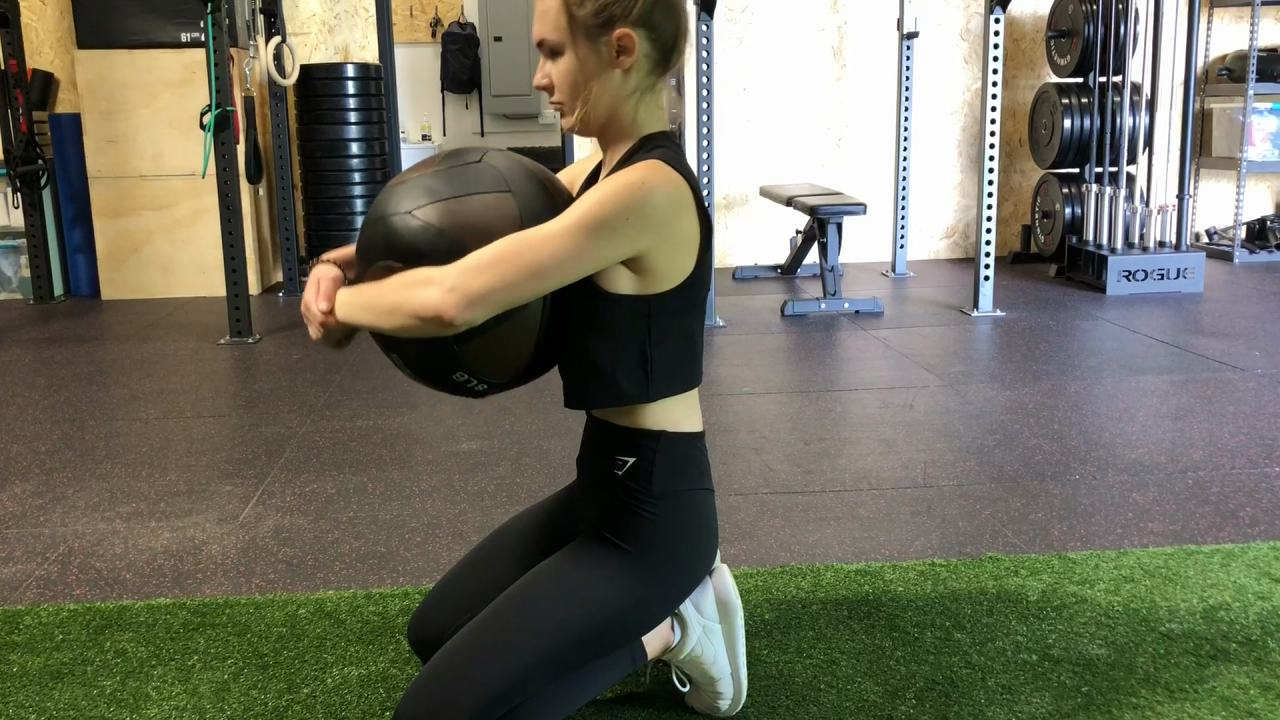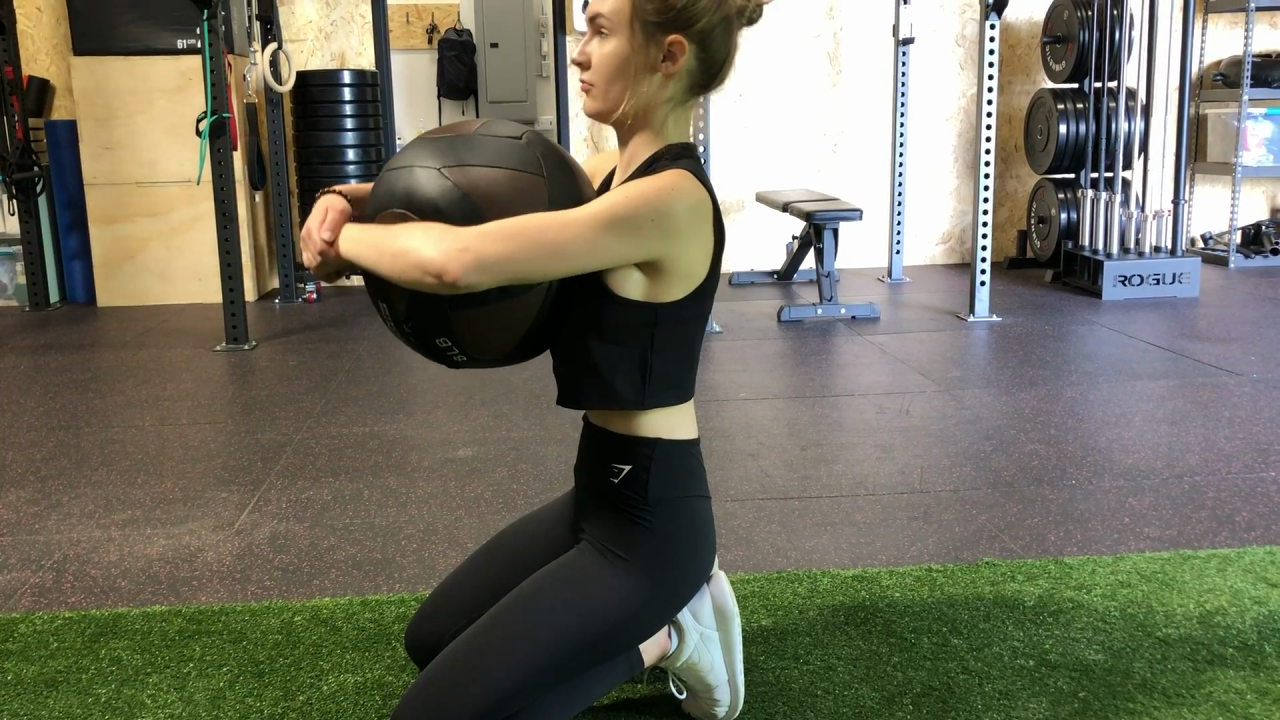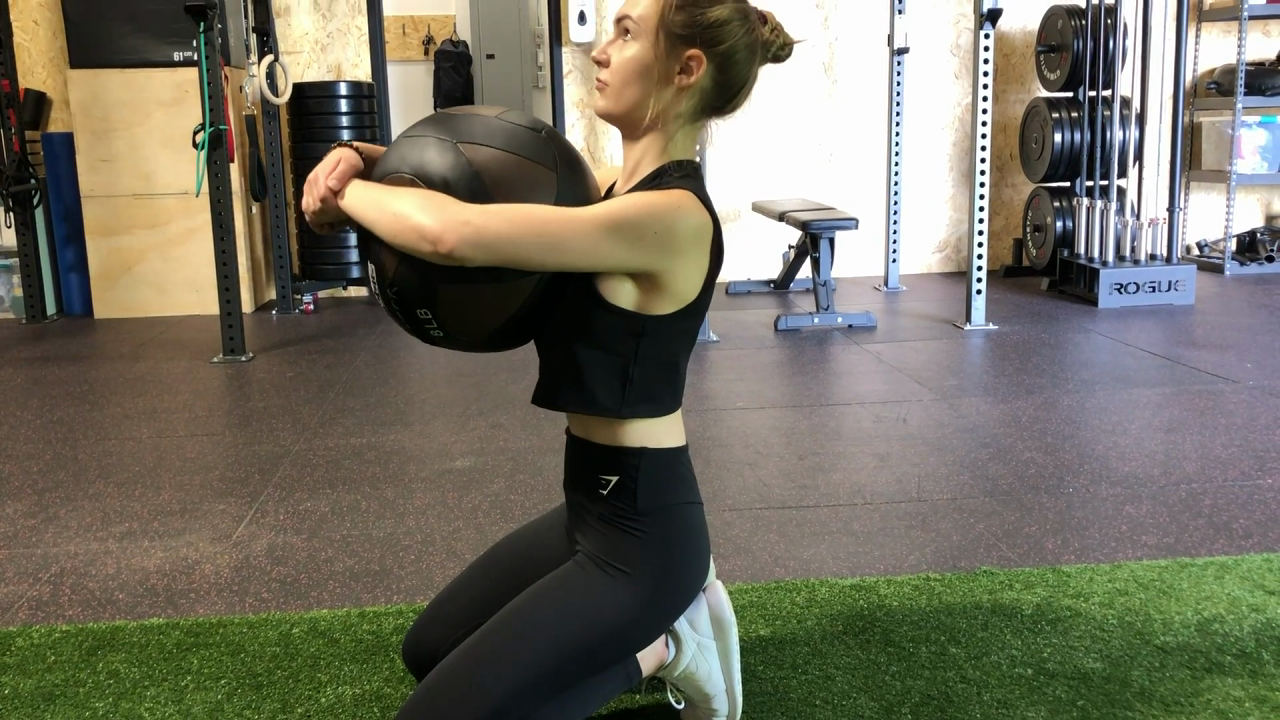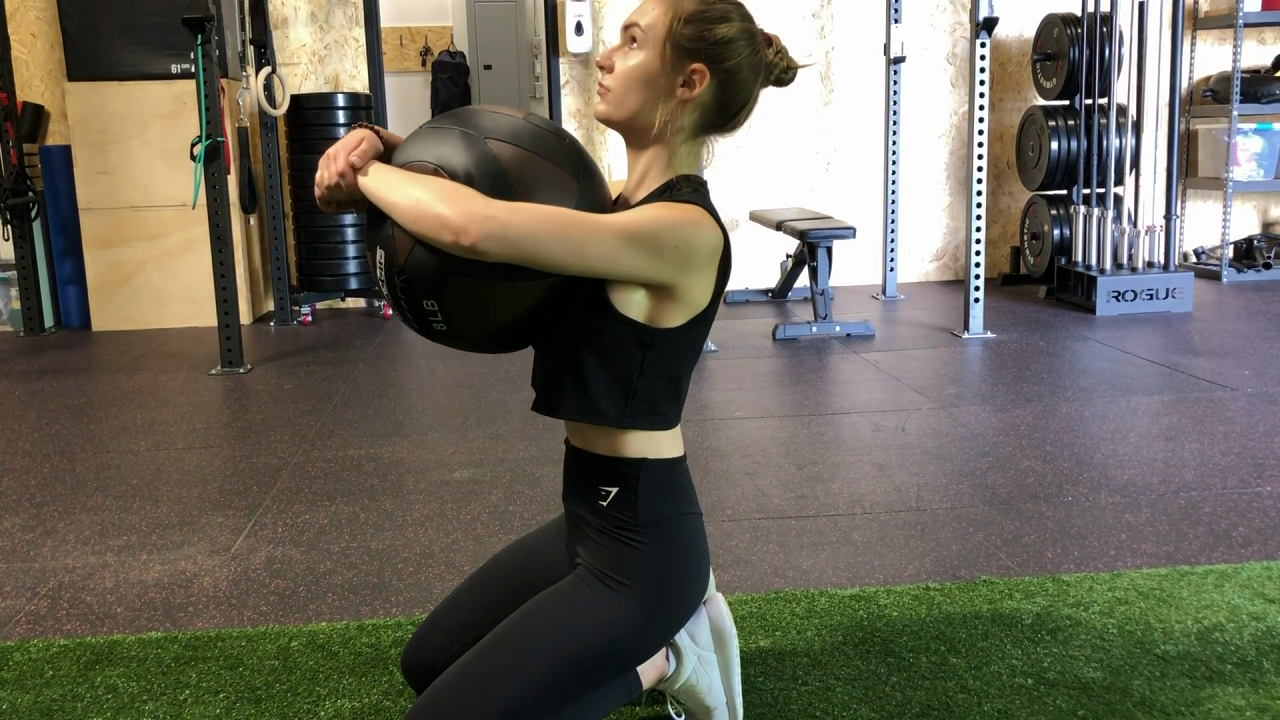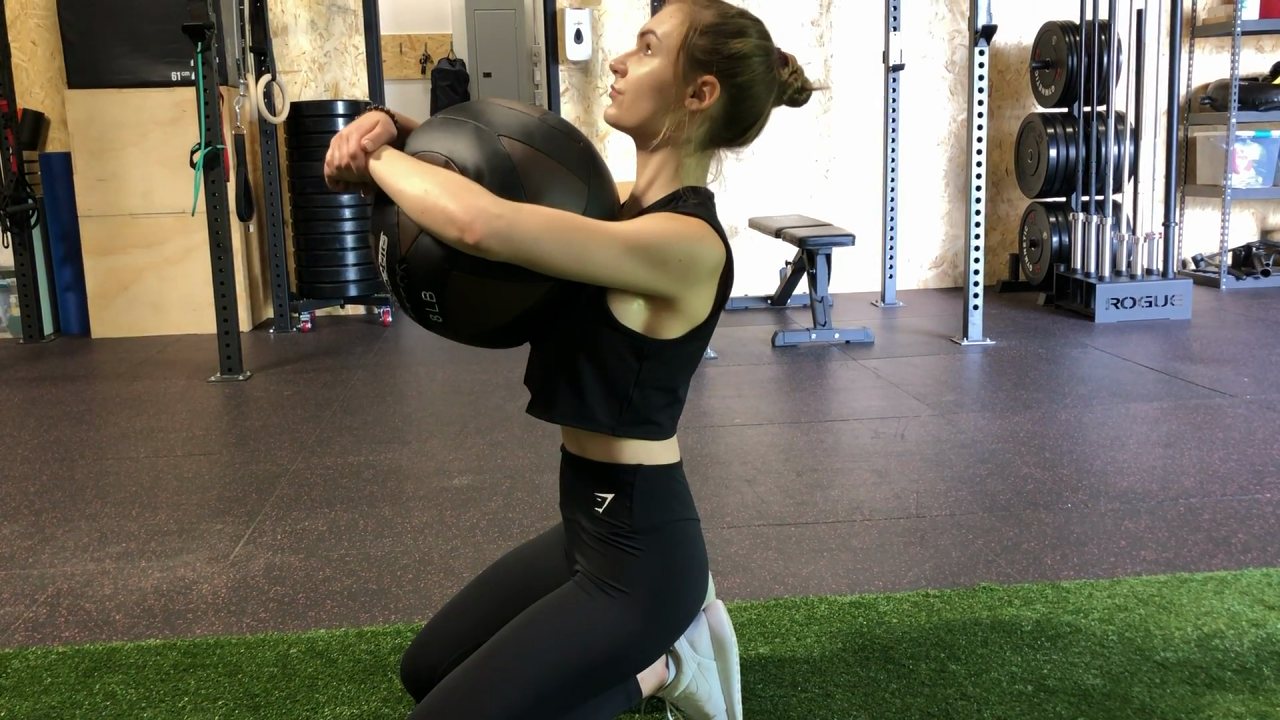
dt=0.5s
person 1, frame 1
left shoulder: (648, 188)
right shoulder: (607, 168)
left elbow: (450, 299)
left wrist: (341, 306)
right wrist: (341, 263)
left hip: (652, 511)
right hip: (608, 480)
right knee: (433, 633)
left ankle: (664, 629)
right ankle: (658, 608)
person 1, frame 2
left shoulder: (669, 198)
right shoulder: (617, 172)
left elbow: (456, 260)
left wrist: (344, 240)
right wrist: (349, 198)
left hip: (649, 517)
right hip: (604, 489)
right knee: (431, 640)
left ankle: (661, 637)
right ankle: (655, 616)
person 1, frame 3
left shoulder: (671, 215)
right shoulder: (624, 185)
left elbow: (454, 234)
left wrist: (347, 193)
right wrist: (359, 159)
left hip: (641, 528)
right hip: (599, 502)
right knee: (427, 651)
left ankle: (658, 647)
right ankle: (657, 624)
person 1, frame 4
left shoulder: (683, 229)
right shoulder: (628, 201)
left elbow: (473, 226)
left wrist: (366, 176)
right wrist: (377, 142)
left hip: (639, 542)
right hip: (593, 514)
left ankle: (659, 660)
right ankle: (657, 639)
person 1, frame 5
left shoulder: (686, 241)
right shoulder: (633, 203)
left elbow: (480, 223)
left wrist: (378, 160)
right wrist: (392, 125)
left hip: (638, 551)
right hip: (596, 522)
right ankle: (657, 645)
